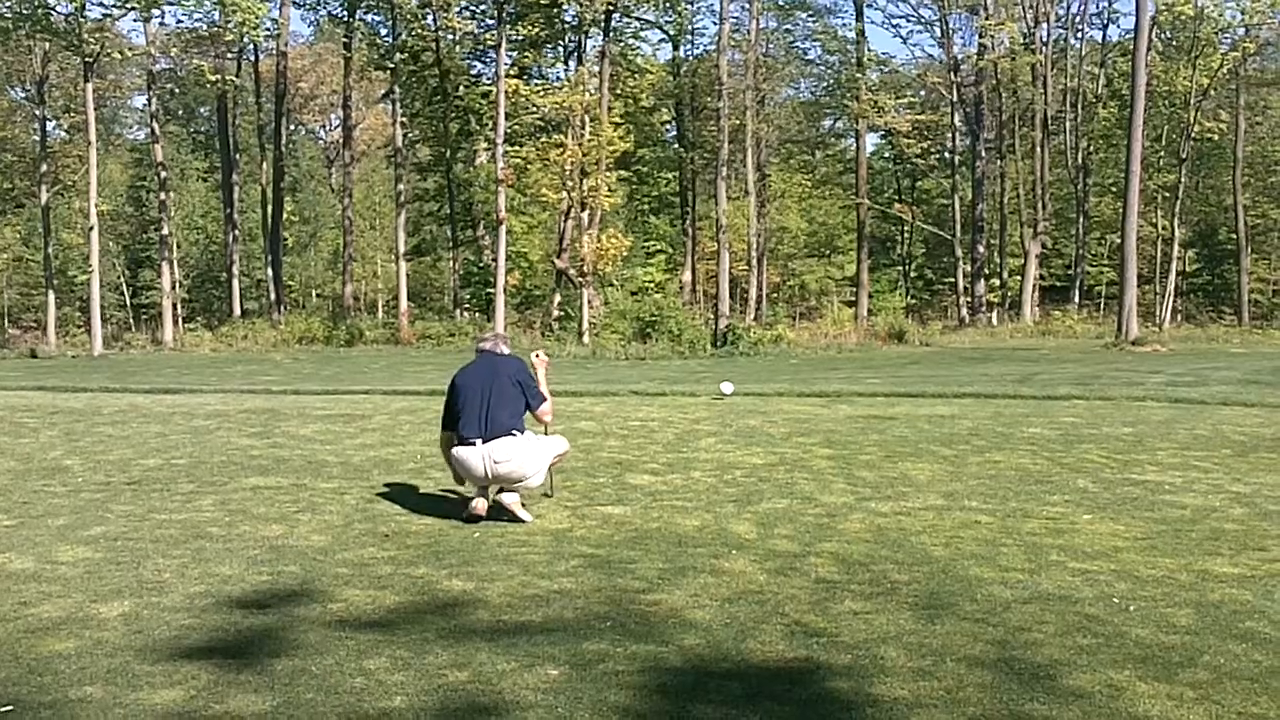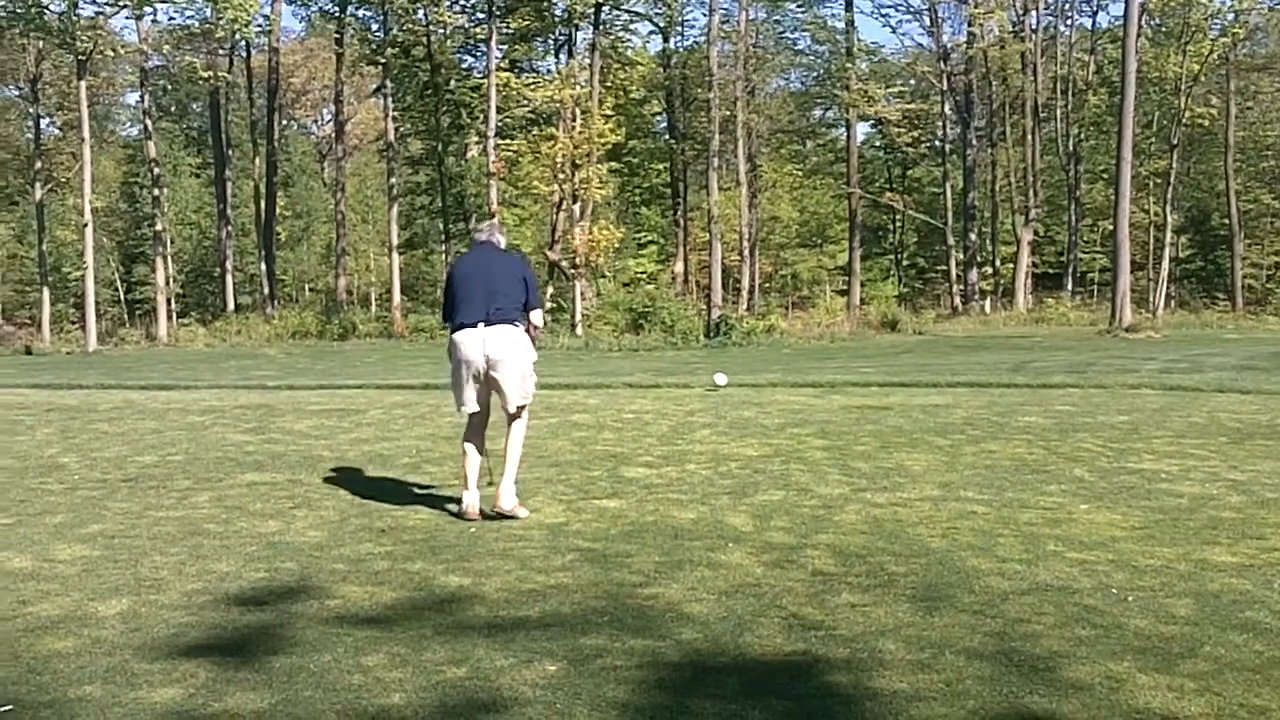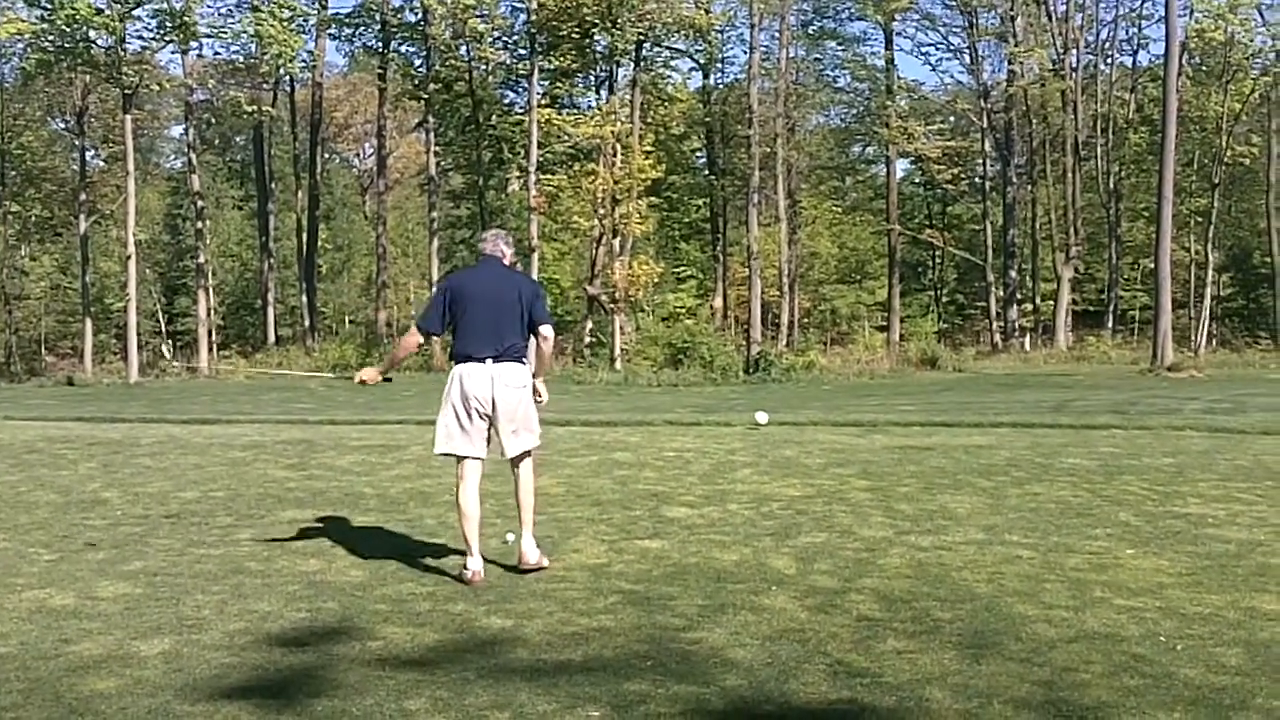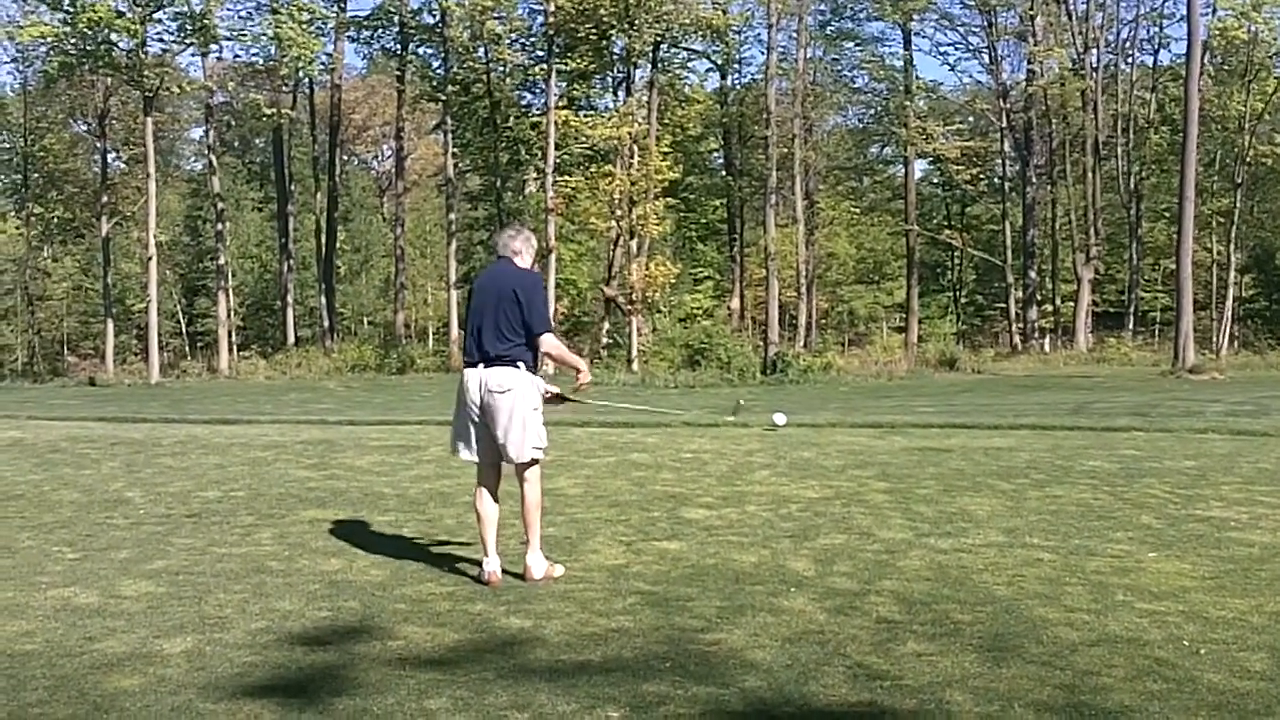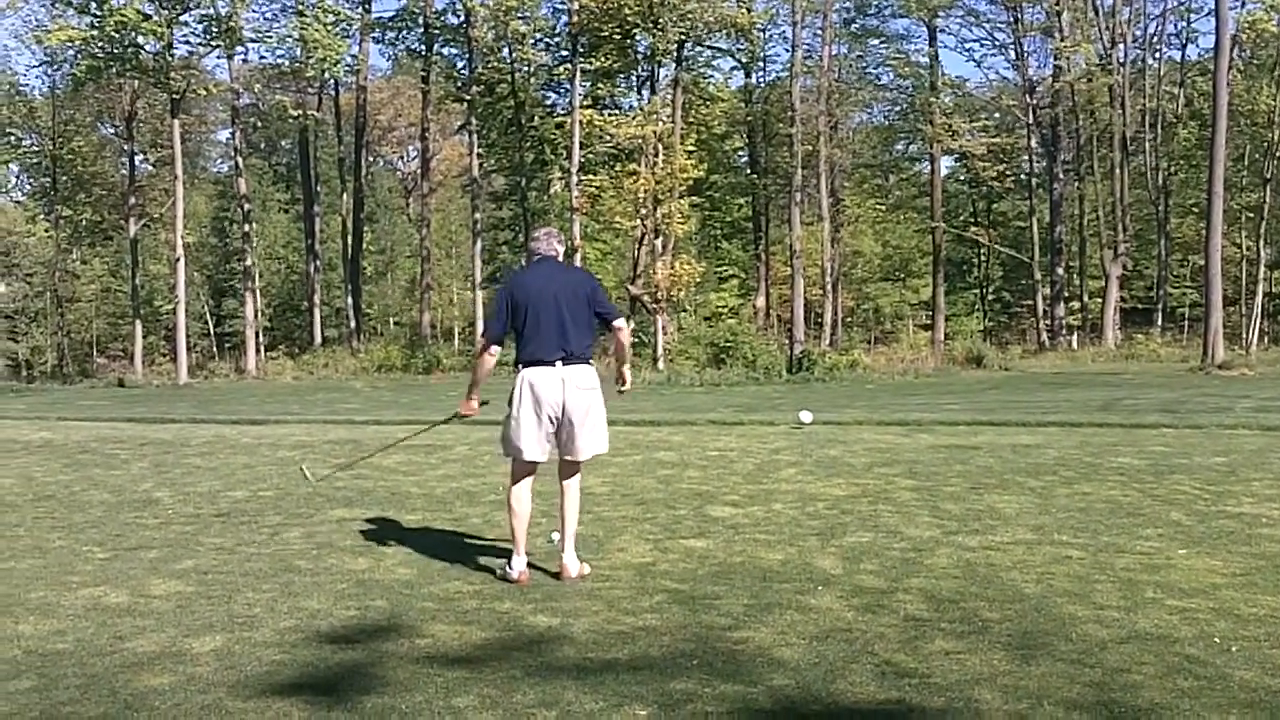
dt=1s
person 1, frame 1
left shoulder: (461, 375)
right shoulder: (514, 365)
left elbow: (446, 440)
right elbow: (545, 416)
left wrist: (456, 470)
right wrist: (541, 373)
left hip: (469, 463)
right hip: (509, 457)
right knee: (560, 445)
left ankle: (479, 497)
right ankle: (510, 492)
person 1, frame 2
left shoulder: (458, 266)
right shoulder: (518, 263)
left elbow: (450, 321)
right elbow: (536, 321)
right wrist: (526, 347)
left hip: (466, 341)
right hip: (507, 339)
left knee: (476, 420)
right knee: (517, 416)
left ankle: (470, 498)
right ankle: (506, 494)
person 1, frame 3
left shoulder: (457, 281)
right shoulder: (526, 284)
left elbow: (417, 335)
right elbow: (546, 335)
left wrist: (382, 370)
right wrist: (539, 379)
left hip: (468, 377)
right hip: (512, 377)
left knee: (468, 474)
right knee: (523, 461)
left ankle: (473, 561)
right ankle: (528, 546)
person 1, frame 4
left shoulder: (481, 281)
right shoulder: (527, 280)
right elbow: (544, 342)
left wrist: (537, 383)
right wrist: (579, 366)
left hip: (475, 379)
right hip: (510, 380)
left knee: (487, 474)
right knee: (528, 471)
left ankle: (490, 562)
right ankle: (535, 560)
person 1, frame 5
left shoulder: (515, 285)
right shoulder: (582, 279)
left elbow: (489, 348)
right elbow: (620, 328)
left wrist: (472, 395)
right wrist: (624, 366)
left hip: (535, 380)
right hip: (581, 379)
left knee: (522, 475)
right knee: (570, 473)
left ankle: (517, 562)
right ankle: (568, 559)
